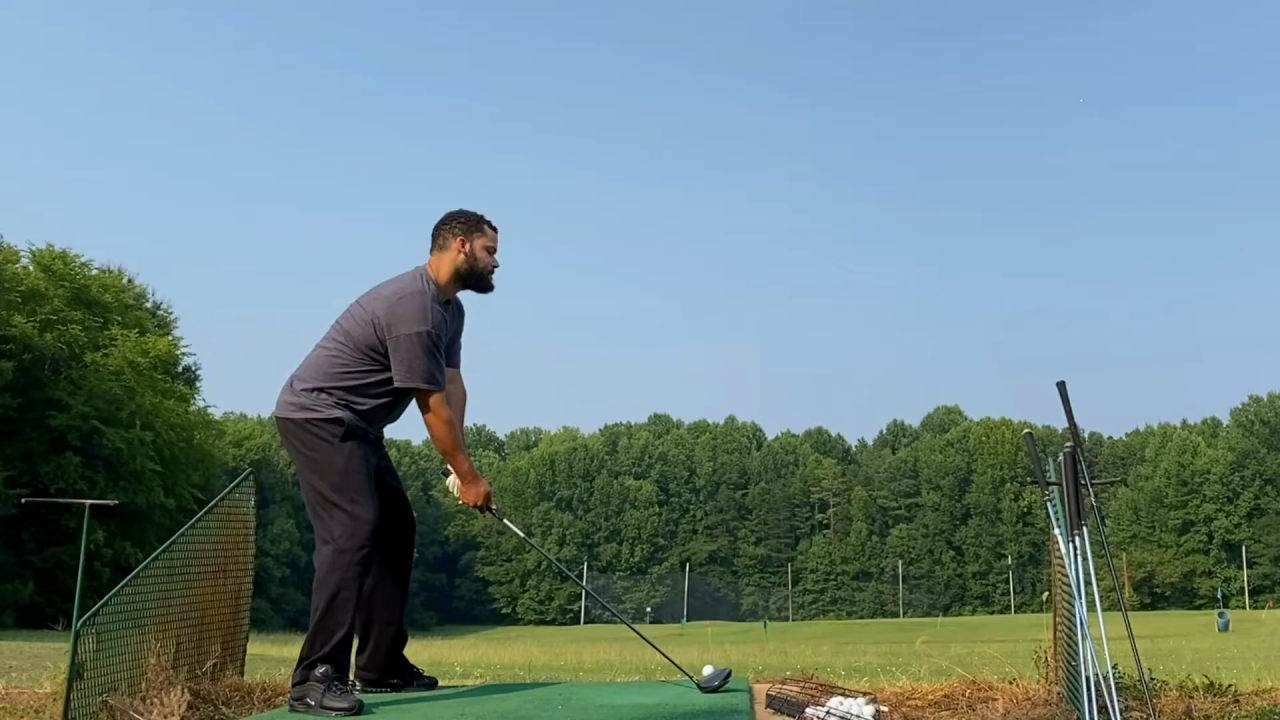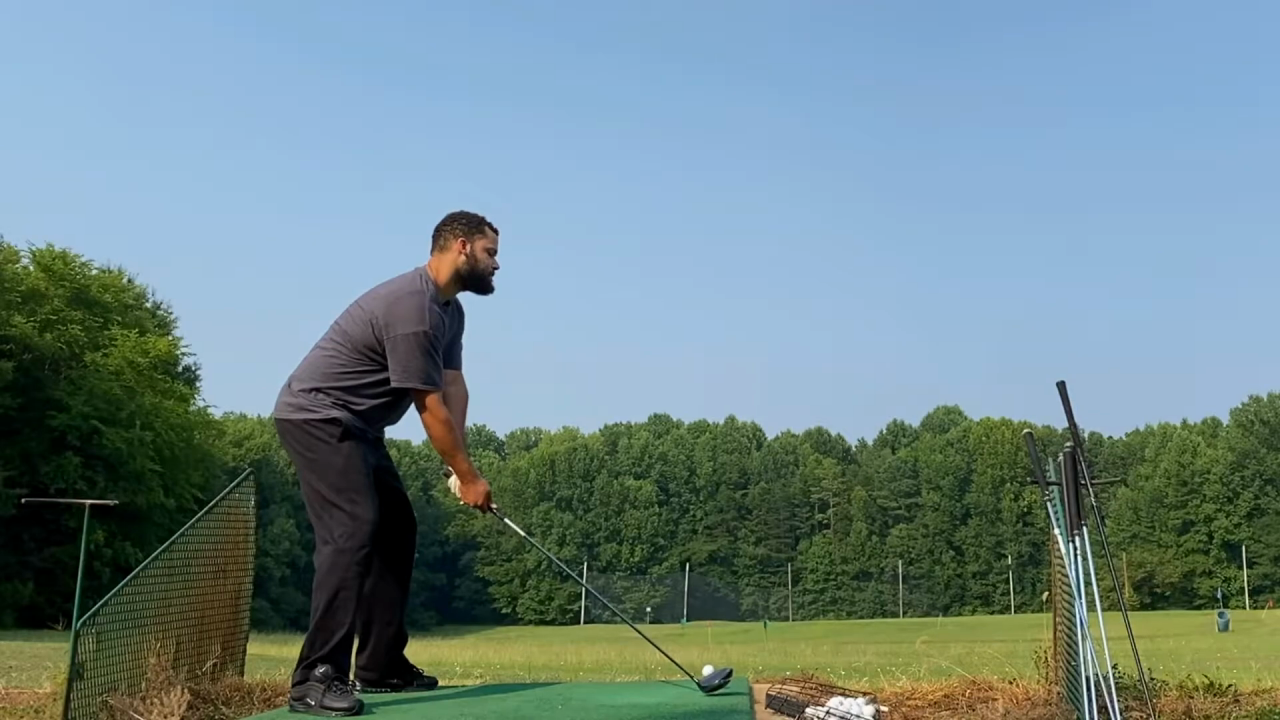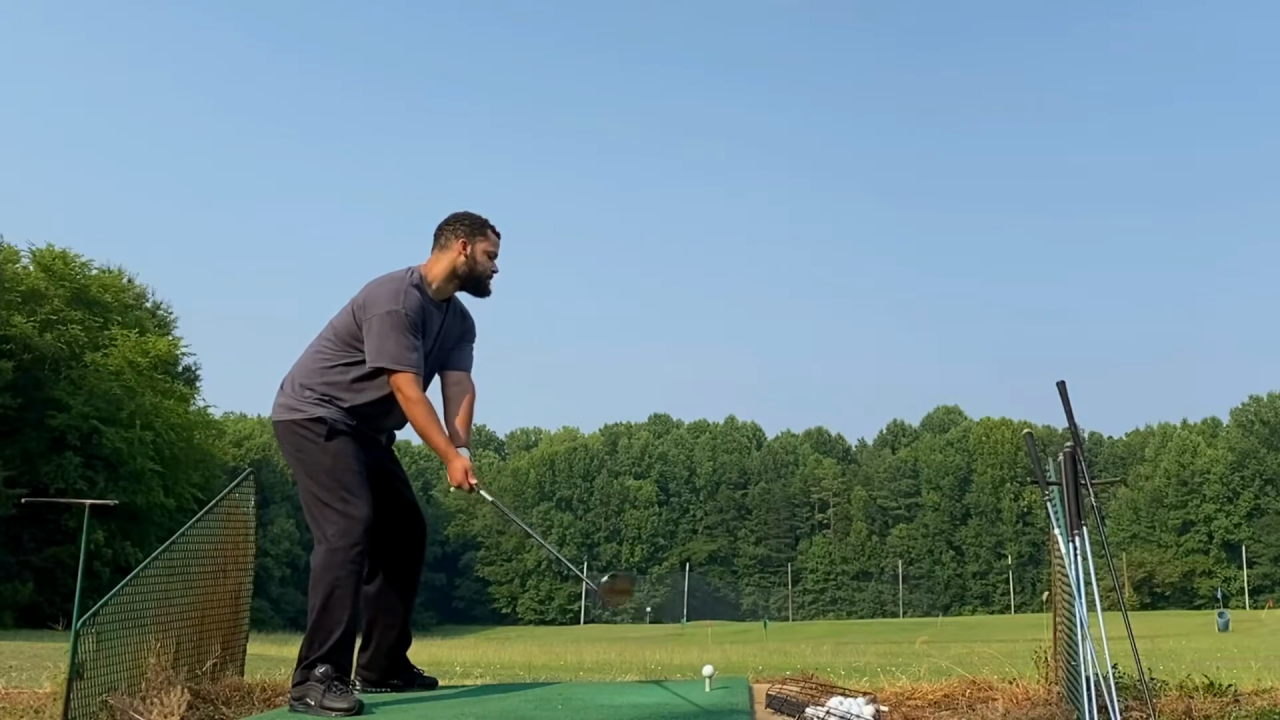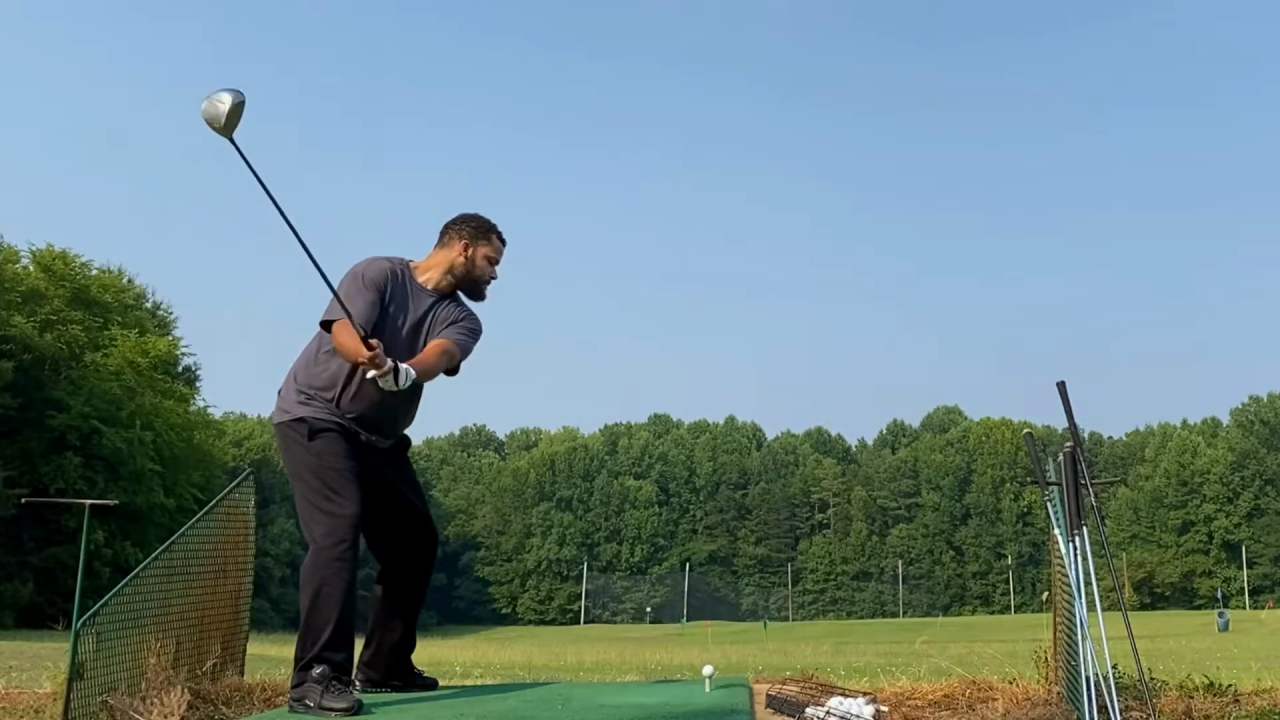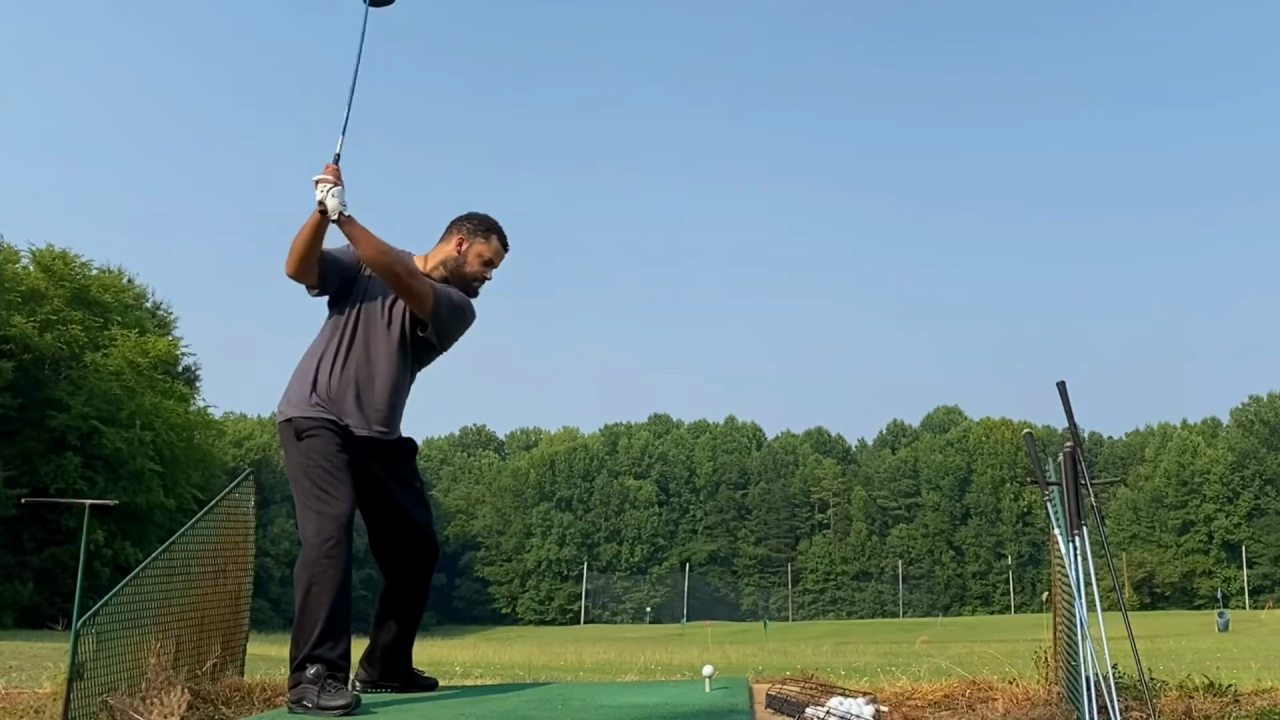
dt=1s
person 1, frame 1
left shoulder: (449, 307)
right shoulder: (413, 307)
left elbow: (453, 388)
right elbow: (434, 408)
left wrist: (458, 468)
right wrist: (469, 476)
left hip: (355, 425)
right hip: (319, 417)
left knee: (394, 529)
right knee: (354, 531)
left ankle: (381, 664)
right ankle: (317, 677)
person 1, frame 2
left shoulder: (449, 309)
right shoulder: (412, 307)
left elbow: (454, 388)
right elbow: (431, 408)
left wrist: (460, 468)
right wrist: (468, 476)
left hip: (356, 425)
right hip: (318, 417)
left knee: (395, 529)
right knee: (353, 531)
left ankle: (380, 664)
right ankle: (317, 677)
person 1, frame 3
left shoulder: (458, 320)
right shoulder: (396, 296)
left elbow: (459, 386)
right elbow: (407, 389)
left wrist: (462, 451)
right wrist: (449, 457)
left hip: (365, 430)
right hip: (315, 418)
left knee: (403, 534)
right knee: (349, 530)
left ankle: (382, 665)
right ankle: (317, 677)
person 1, frame 4
left shoulder: (462, 320)
right shoulder: (378, 273)
left elbow: (440, 356)
right elbow: (343, 332)
left wrist: (405, 372)
right wrist: (367, 357)
left hip: (379, 436)
right hip: (315, 417)
left knee: (416, 542)
right knee: (338, 529)
left ankle: (383, 665)
right ankle: (316, 677)
person 1, frame 5
left shoulder: (458, 309)
right shoulder: (364, 259)
left elbow: (402, 281)
right elbow: (299, 270)
left wrist: (344, 217)
right wrist: (321, 213)
left hip: (380, 436)
right hip: (315, 418)
left knee: (416, 547)
right knee: (331, 528)
left ankle: (384, 665)
